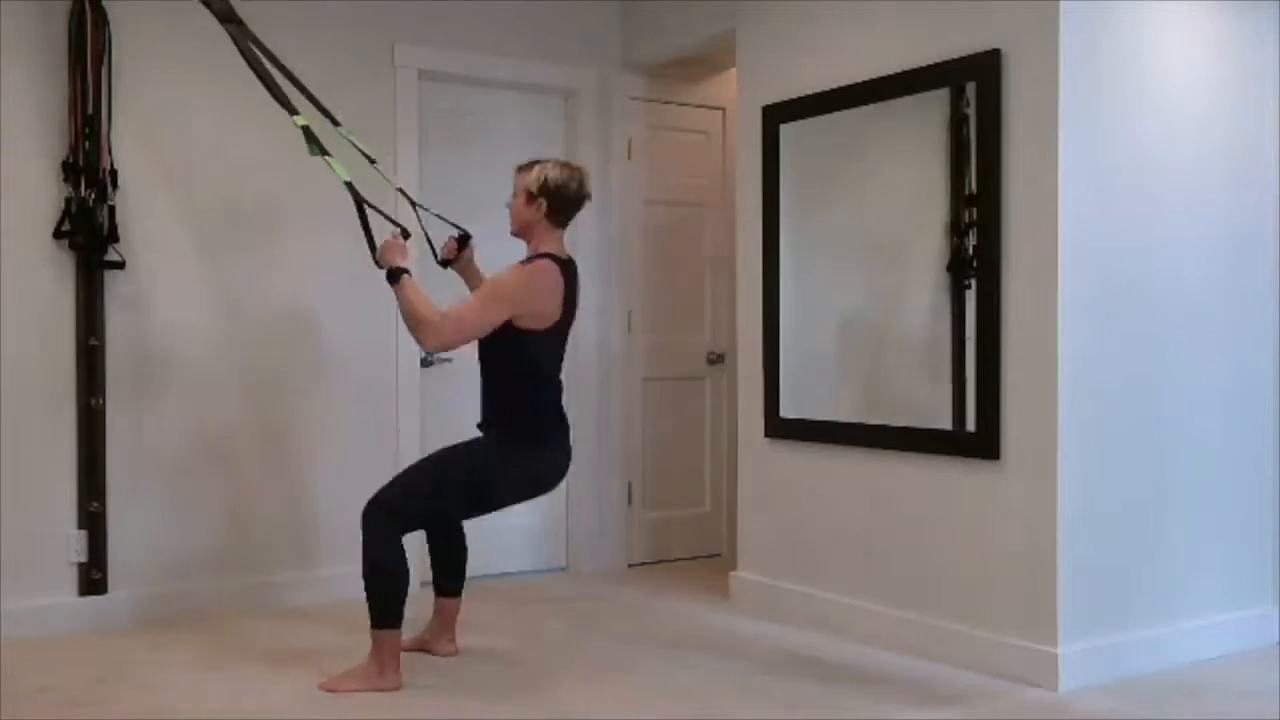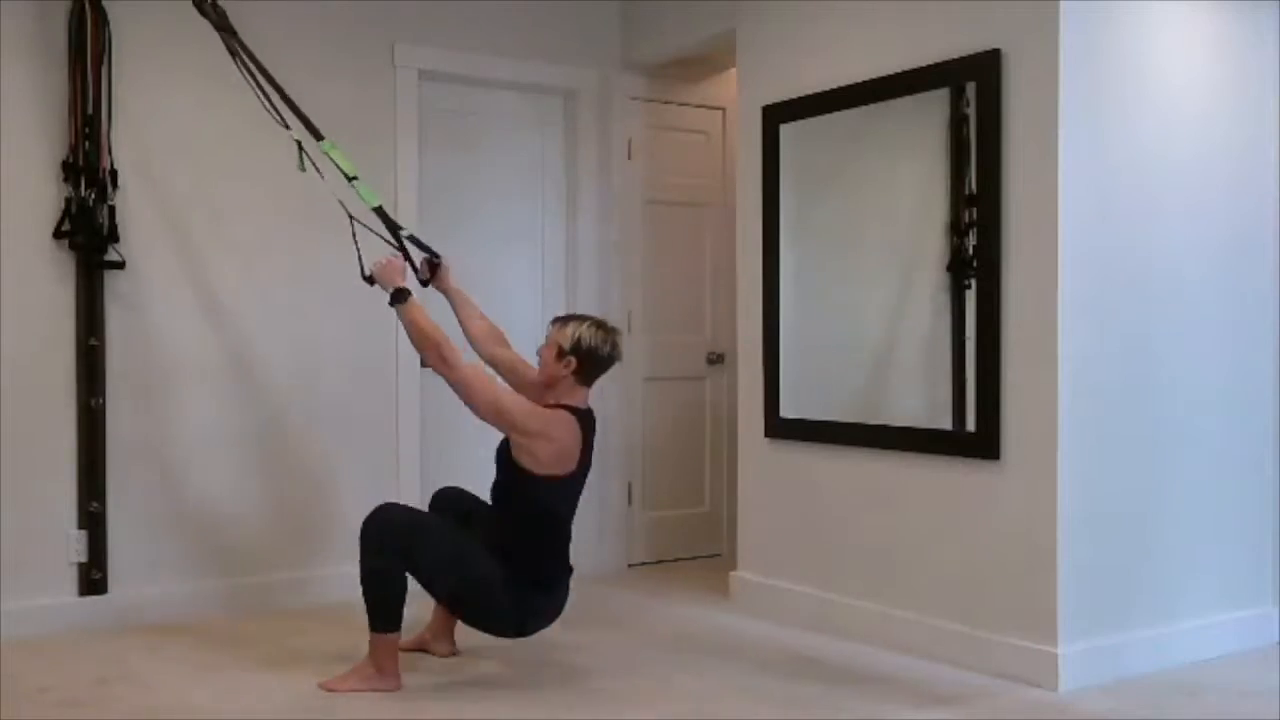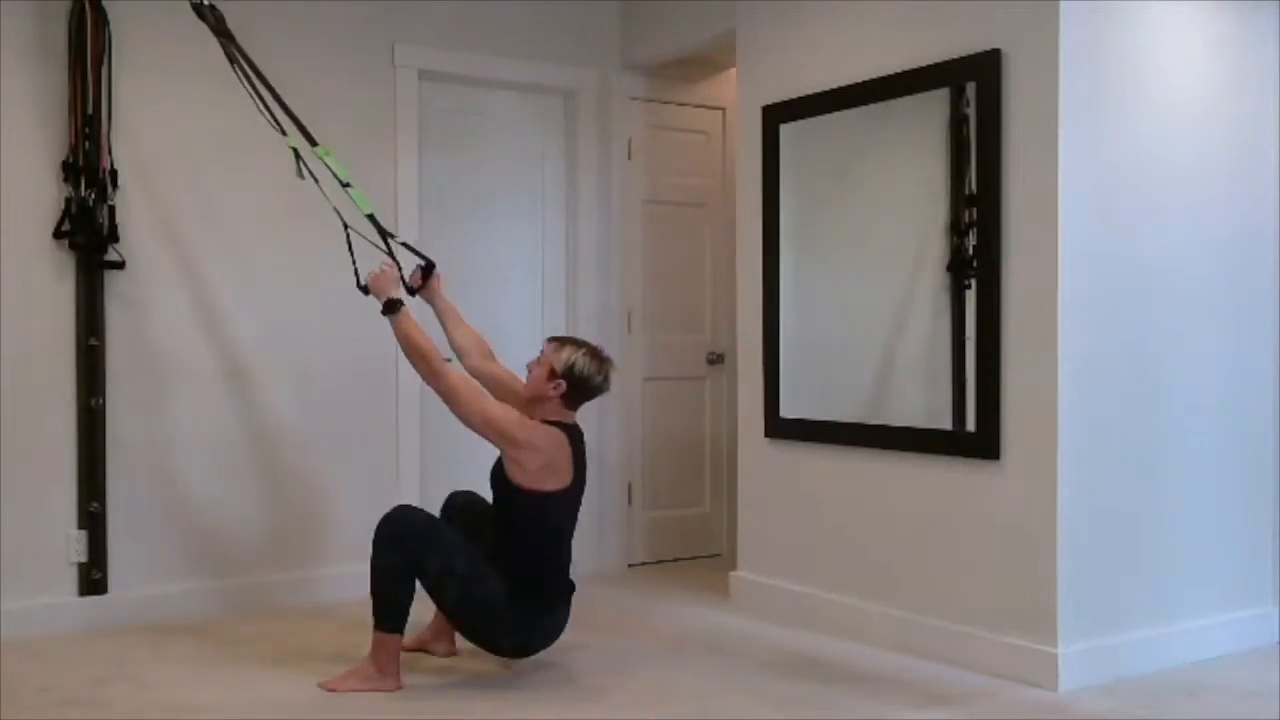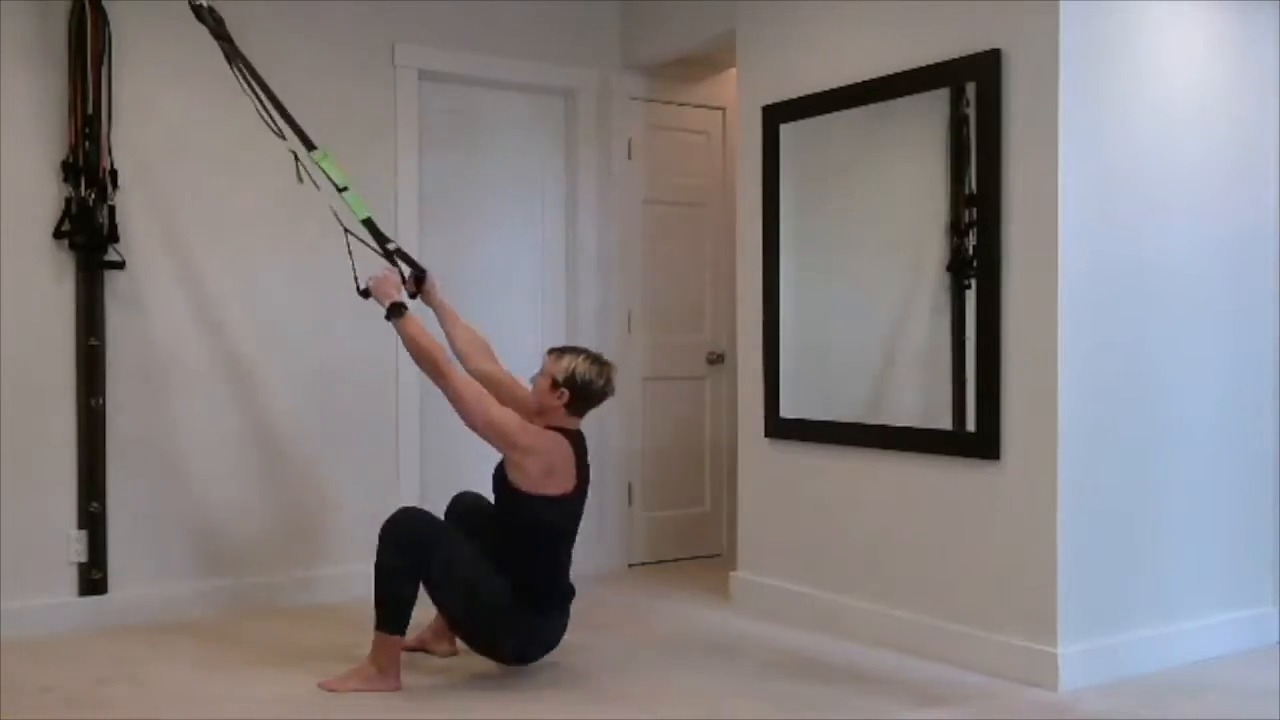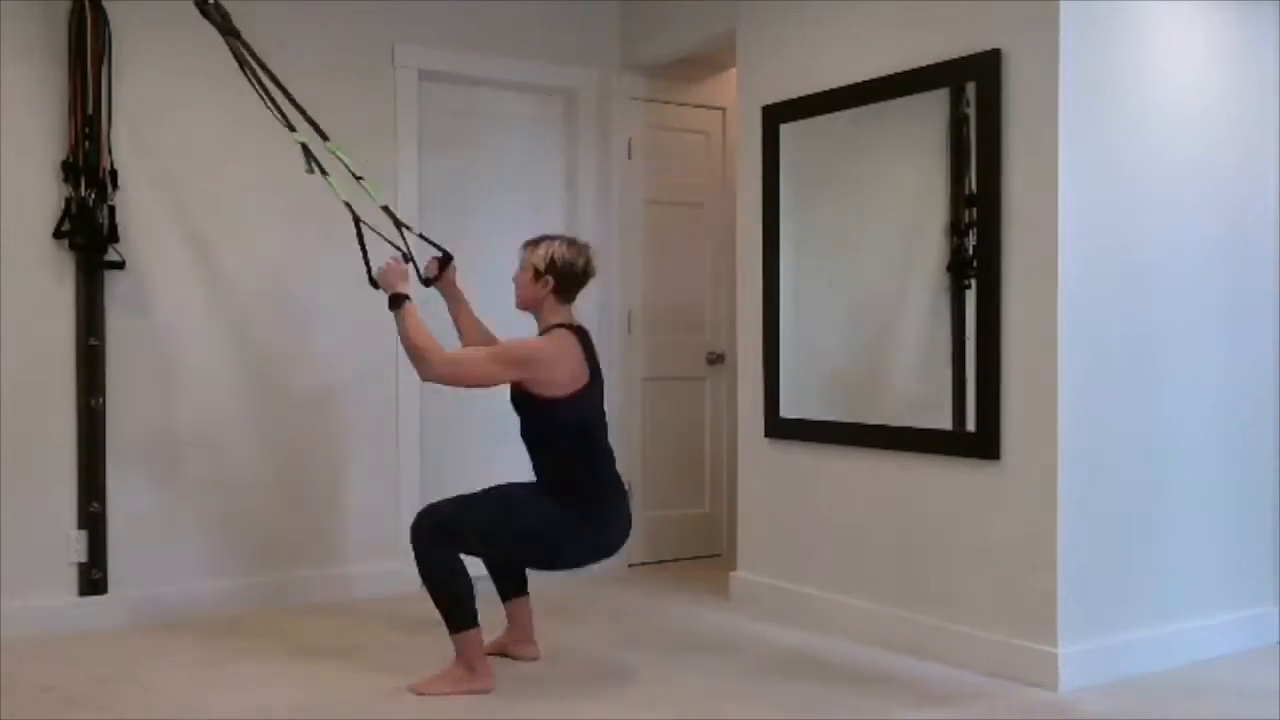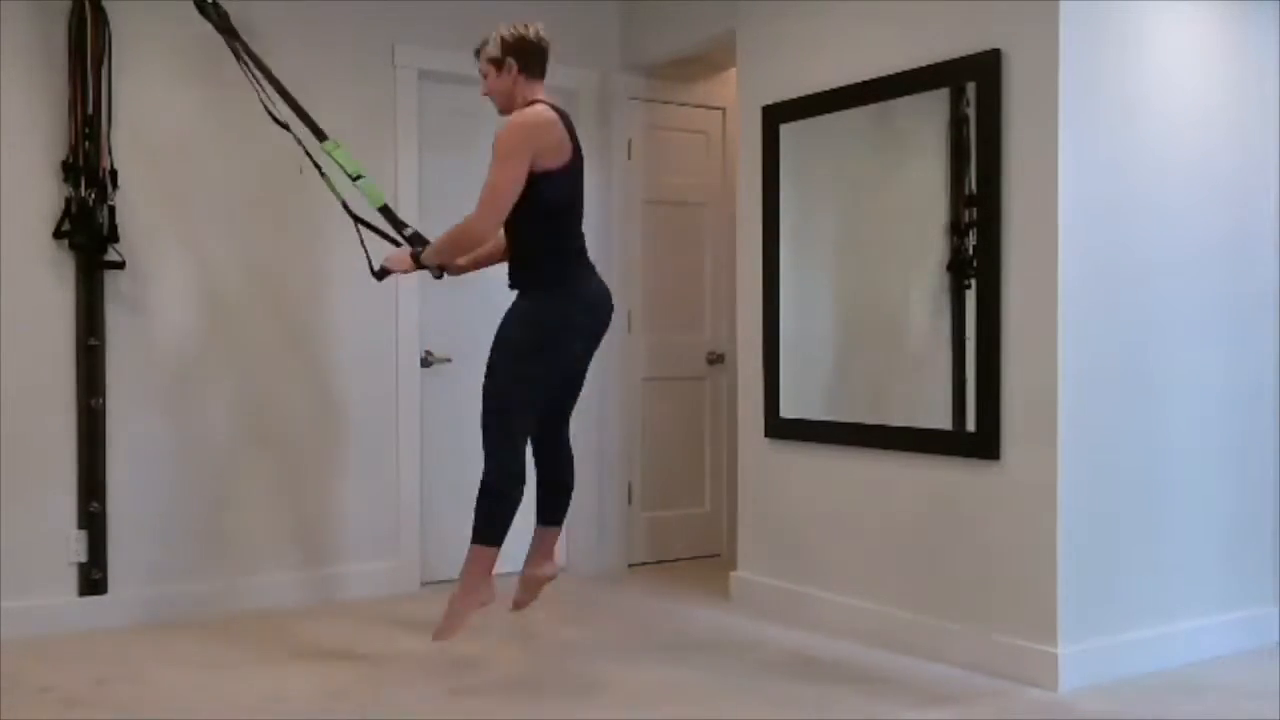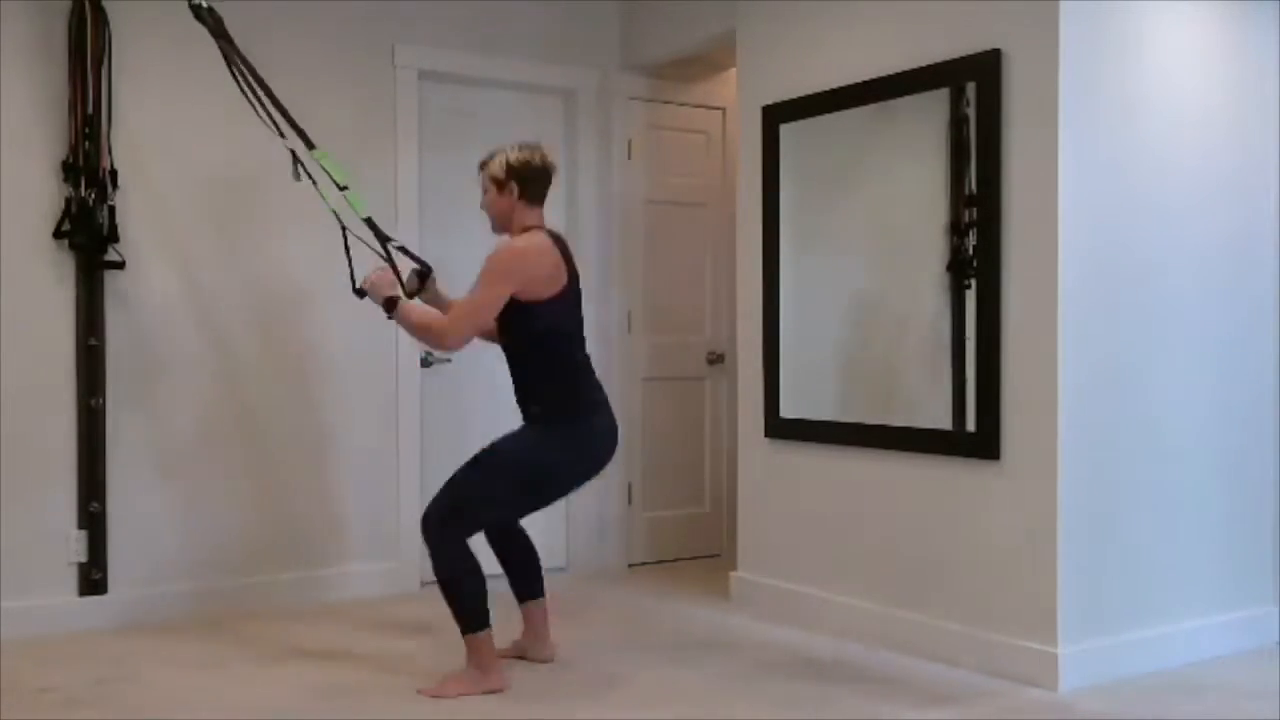
dt=0.7s
person 1, frame 1
left shoulder: (529, 279)
right shoulder: (559, 272)
left elbow: (434, 333)
left wrist: (398, 268)
right wrist: (465, 267)
left hip: (523, 450)
right hip: (539, 450)
left knee: (384, 515)
right knee: (436, 501)
left ankle: (383, 665)
right ankle: (442, 632)
person 1, frame 2
left shoulder: (545, 426)
right shoulder: (568, 414)
left elbow: (449, 361)
right elbow: (498, 352)
left wrist: (399, 290)
right wrist: (447, 289)
left hip: (520, 592)
right hip: (535, 581)
left knee: (385, 527)
right knee: (449, 509)
left ankle: (381, 668)
right ankle: (438, 634)
person 1, frame 3
left shoulder: (534, 442)
right shoulder: (553, 424)
left elbow: (438, 373)
right elbow: (479, 364)
left wrist: (392, 301)
right wrist: (434, 296)
left hip: (520, 617)
right hip: (538, 603)
left knee: (398, 529)
right knee: (462, 507)
left ankle: (381, 668)
right ankle: (440, 634)
person 1, frame 4
left shoulder: (536, 448)
right shoulder: (558, 433)
left elbow: (446, 374)
right elbow: (484, 366)
left wrist: (395, 305)
right wrist: (433, 299)
left hip: (520, 621)
right hip: (538, 607)
left knee: (405, 529)
right knee: (466, 511)
left ankle: (381, 668)
right ankle: (440, 633)
person 1, frame 5
left shoulder: (543, 354)
right shoulder: (566, 342)
left elbow: (440, 368)
right elbow: (489, 356)
left wrist: (400, 297)
right wrist: (451, 291)
left hip: (580, 520)
right hip: (601, 511)
left knee: (433, 529)
right knee: (487, 521)
left ankle: (468, 670)
right ankle: (520, 637)
person 1, frame 6
left shoulder: (526, 126)
right shoulder: (552, 125)
left elbow: (484, 222)
left wrist: (422, 258)
right wrist: (450, 263)
left hip: (555, 307)
right hip: (584, 302)
left knee: (504, 441)
right knee: (547, 431)
left ankle: (477, 580)
right ankle: (543, 554)
person 1, frame 7
left shoulder: (520, 253)
right shoulder: (549, 247)
left elbow: (451, 334)
right elbow: (472, 316)
left wrist: (390, 298)
right wrist: (429, 292)
left hip: (567, 433)
right hip: (588, 430)
left knee: (443, 522)
right knee: (486, 507)
left ankle: (483, 666)
right ankle: (537, 634)
